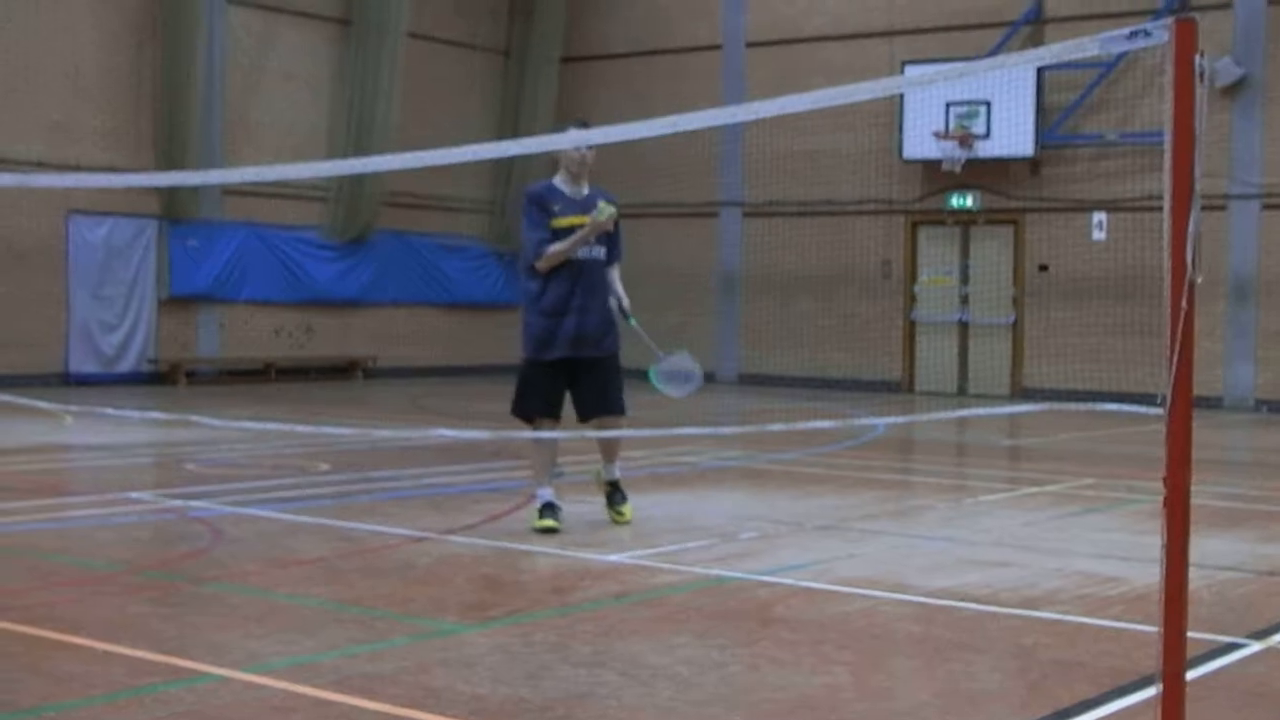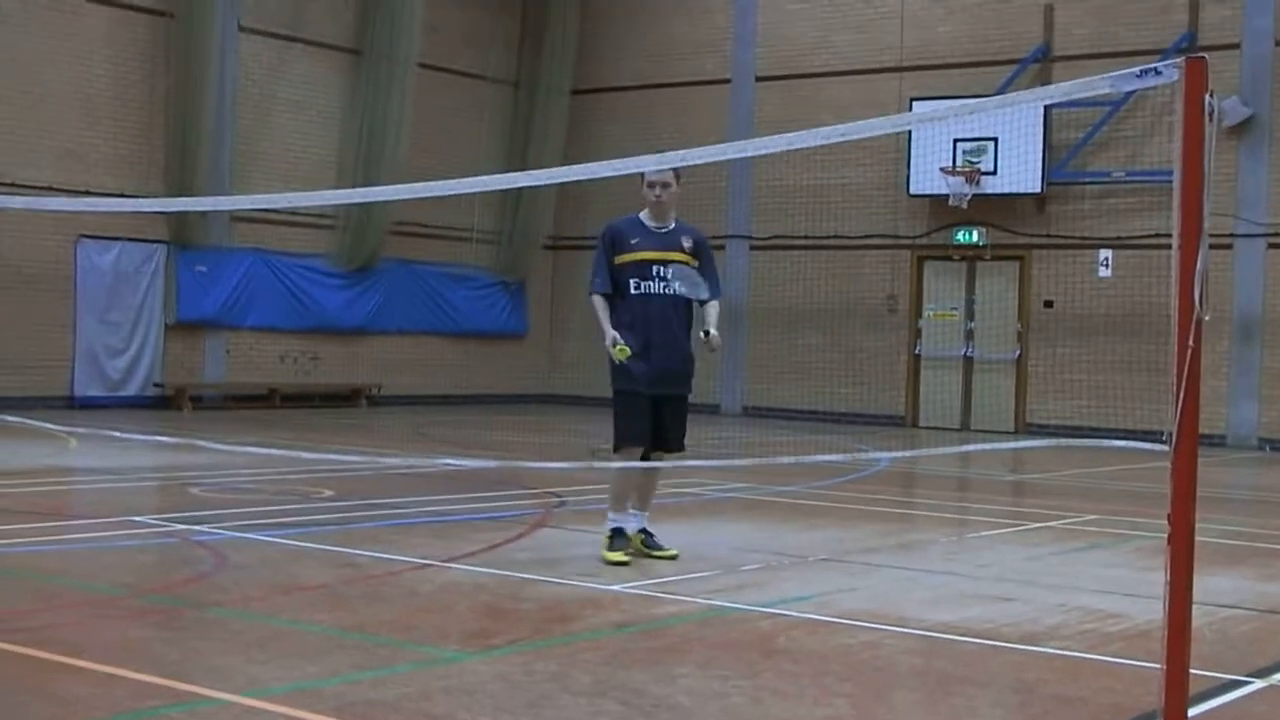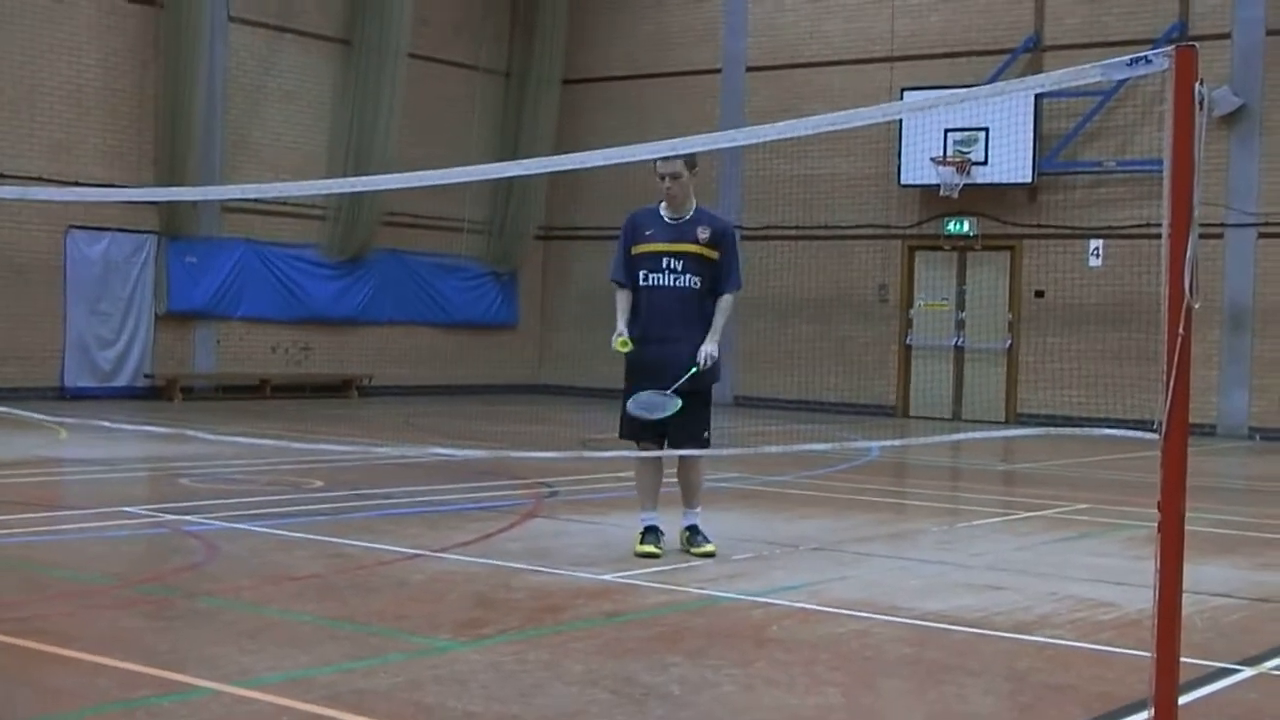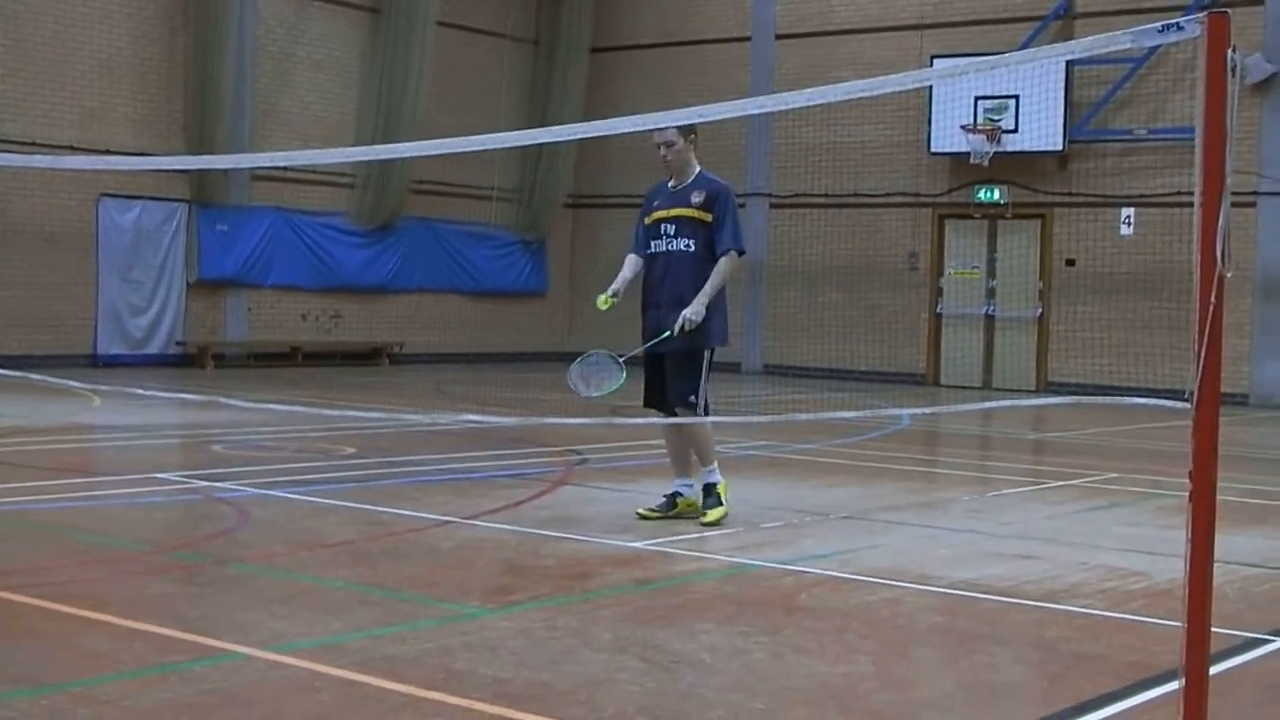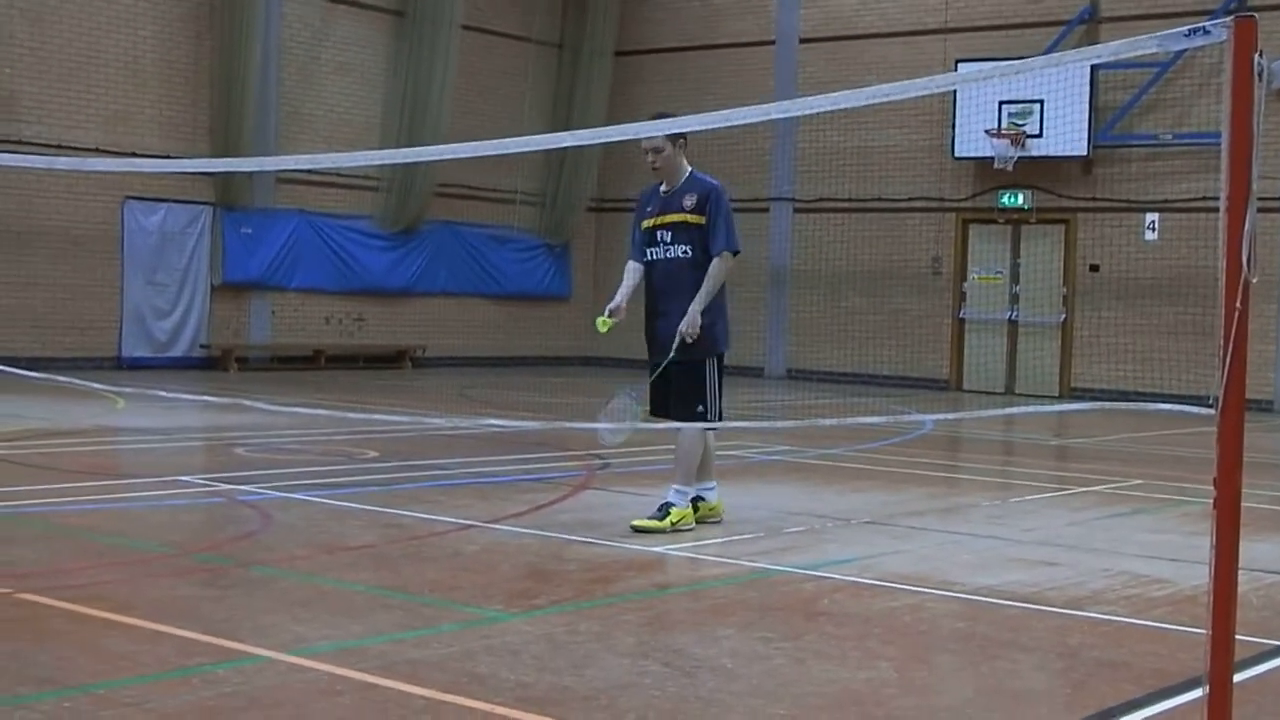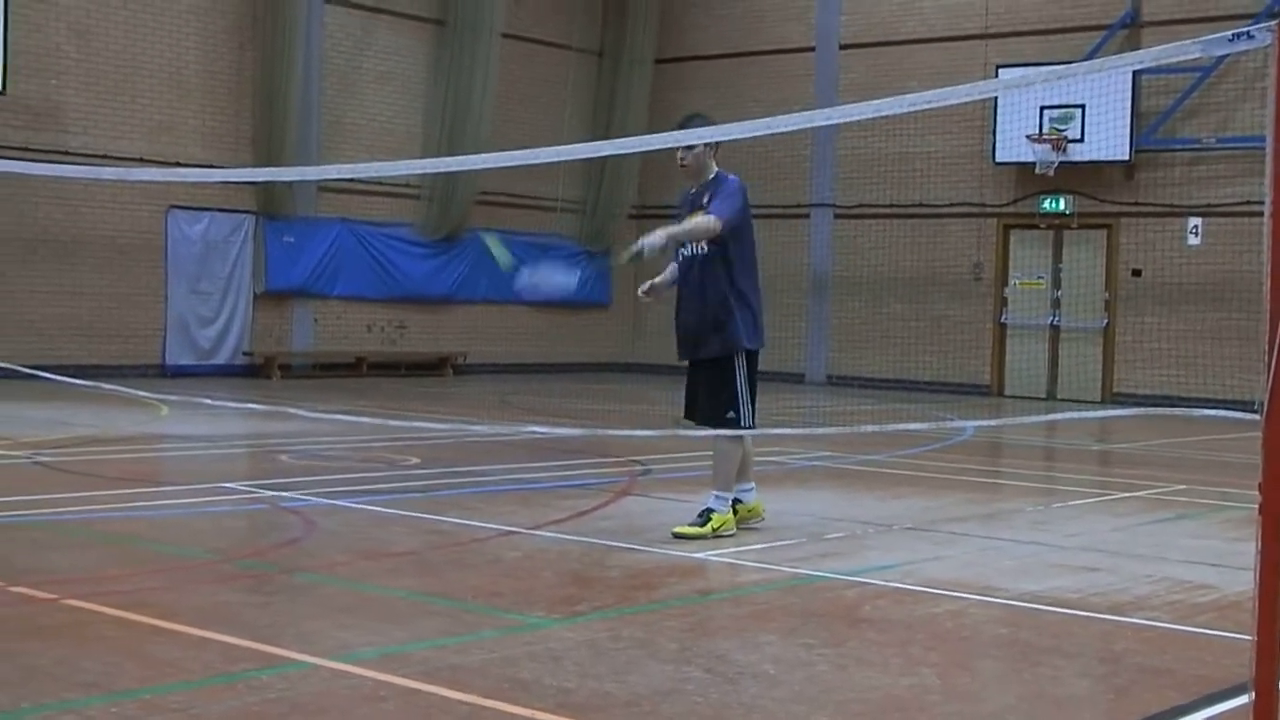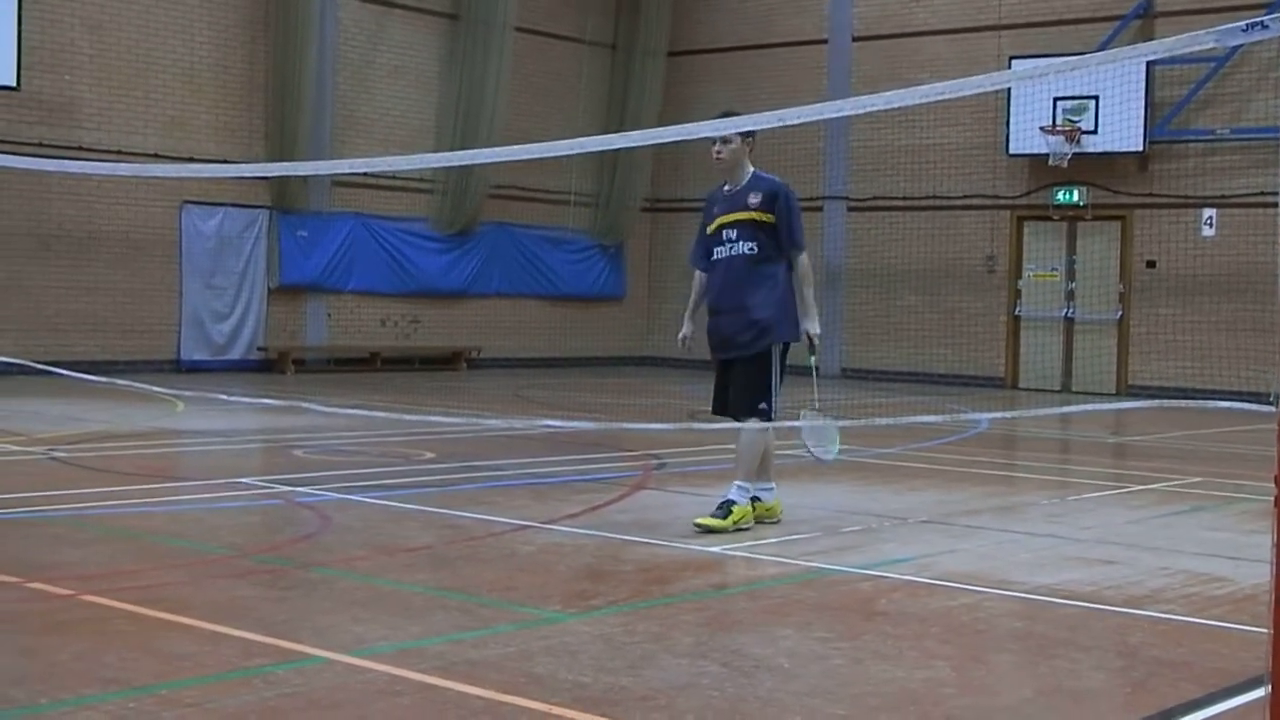
dt=0.7s
person 1, frame 1
left shoulder: (604, 202)
right shoulder: (538, 197)
right elbow: (542, 259)
left wrist: (619, 291)
right wrist: (587, 232)
left hip: (597, 329)
right hip: (549, 329)
left knee: (610, 414)
right knee: (545, 418)
left ankle: (610, 478)
right ankle: (546, 501)
person 1, frame 2
left shoulder: (694, 240)
right shoulder: (617, 232)
left elbow: (709, 294)
right elbow: (599, 291)
left wrist: (711, 328)
right wrist: (608, 330)
left hip: (675, 364)
right hip: (632, 361)
left knee: (658, 450)
right knee: (632, 446)
left ankle: (637, 527)
right ankle: (616, 527)
person 1, frame 3
left shoulder: (717, 229)
right shoulder: (637, 224)
left elbow: (727, 291)
right elbow: (623, 284)
left wrist: (713, 338)
right wrist: (622, 325)
left hip: (693, 359)
right hip: (645, 357)
left knee: (692, 445)
right knee: (647, 443)
left ankle: (692, 525)
right ankle: (649, 526)
person 1, frame 4
left shoulder: (716, 192)
right shoulder: (654, 197)
left elbow: (730, 255)
right elbow: (639, 252)
left wrist: (700, 303)
right wrist: (620, 282)
left hip: (694, 321)
right hip: (657, 320)
left knee: (688, 405)
right knee: (667, 408)
left ankle: (712, 481)
right ankle: (683, 491)
person 1, frame 5
left shoulder: (709, 192)
right shoulder: (646, 201)
left elbow: (724, 256)
right elbow: (638, 258)
left wrist: (696, 311)
right wrist: (622, 297)
left hip: (698, 327)
right hip: (661, 328)
left knee: (692, 413)
right knee: (689, 414)
left ankle: (678, 503)
right ankle: (706, 498)
person 1, frame 6
left shoulder: (729, 187)
right shoulder: (687, 201)
left elbow: (711, 224)
left wrist: (664, 234)
right wrist: (659, 281)
left hip: (730, 325)
right hip: (700, 328)
left knee: (728, 418)
right knee: (725, 418)
left ankle: (719, 509)
right ankle: (745, 499)
person 1, frame 7
left shoulder: (774, 191)
right shoulder: (713, 202)
left elbow: (798, 256)
right elbow: (704, 267)
left wrist: (809, 313)
right wrist: (689, 317)
left hip: (766, 323)
right hip: (727, 327)
left knee: (754, 411)
right knee: (746, 413)
left ankle: (738, 501)
right ankle: (765, 498)
